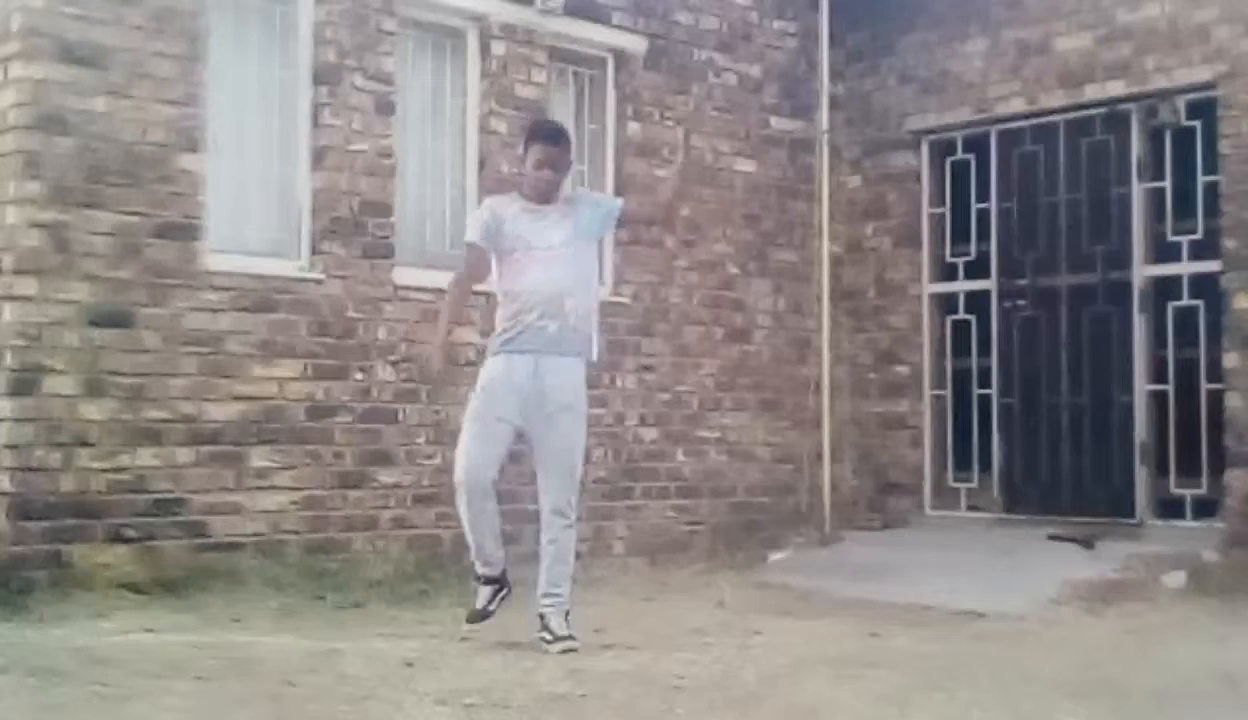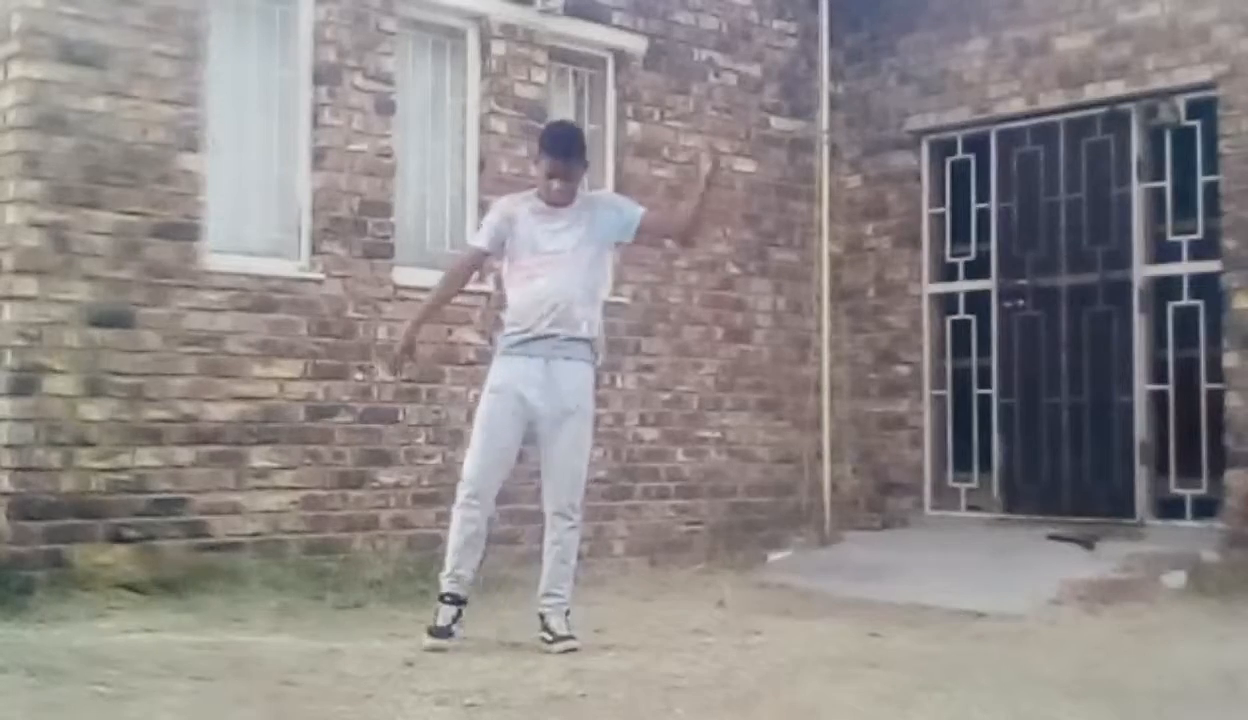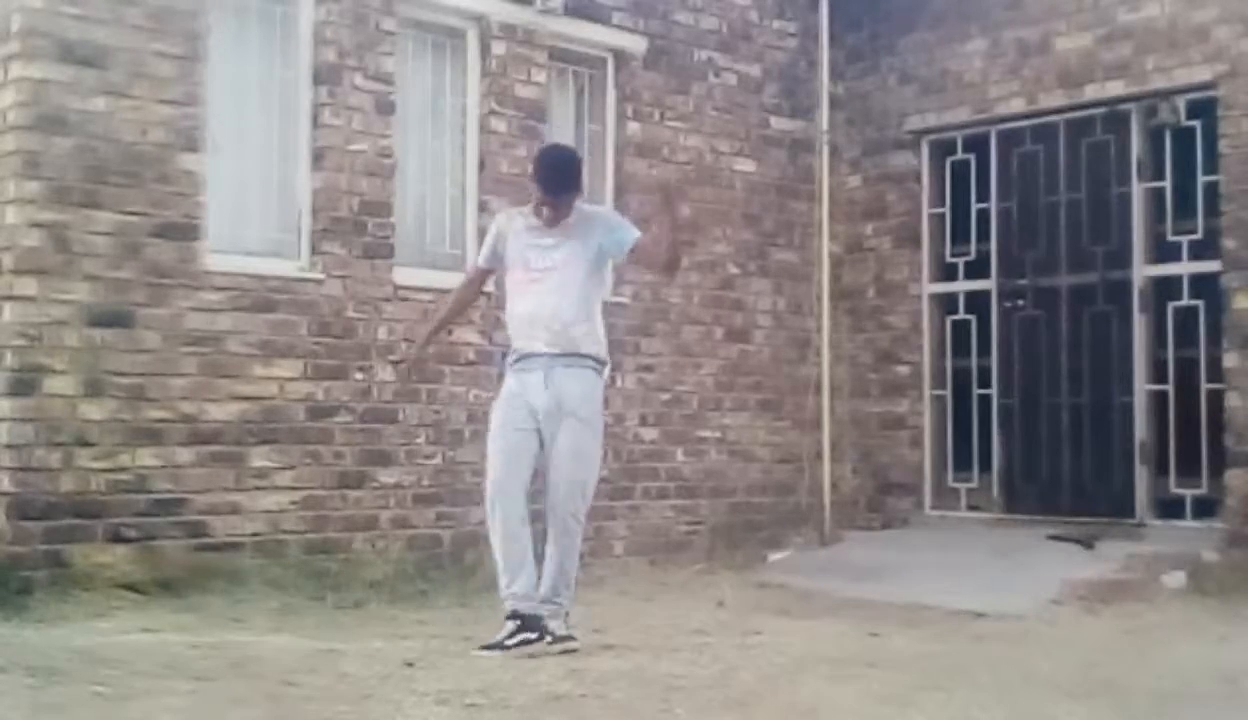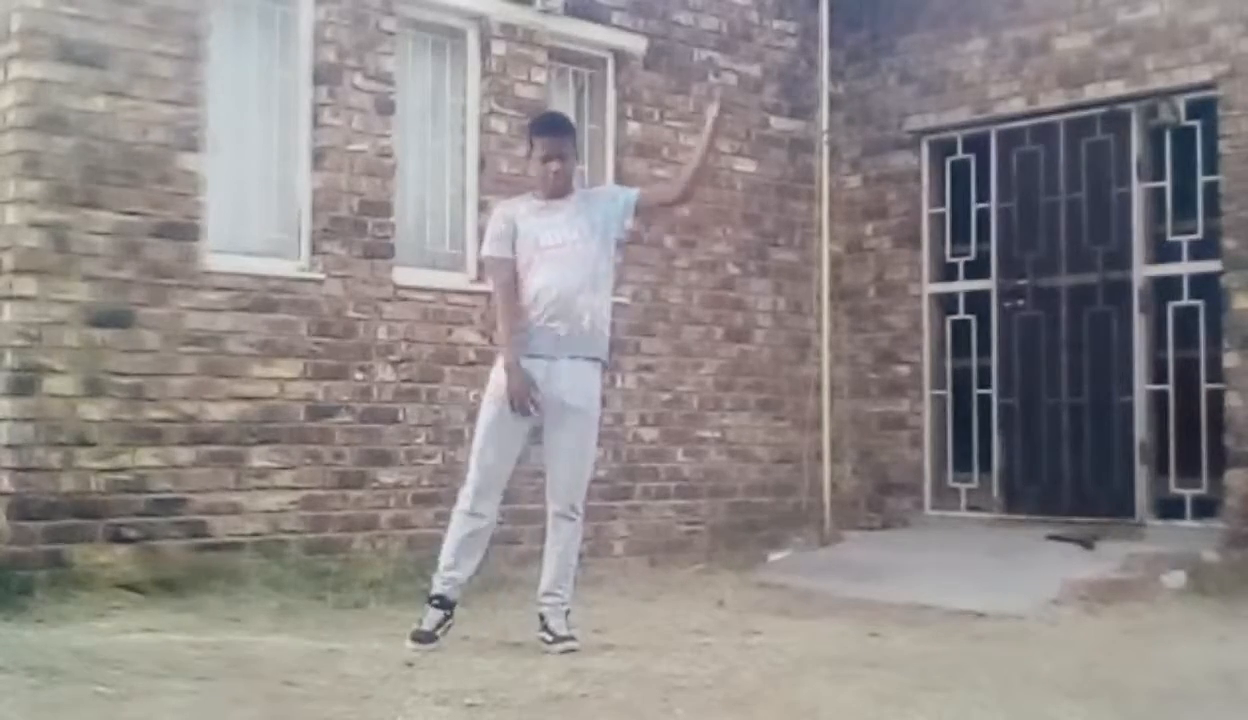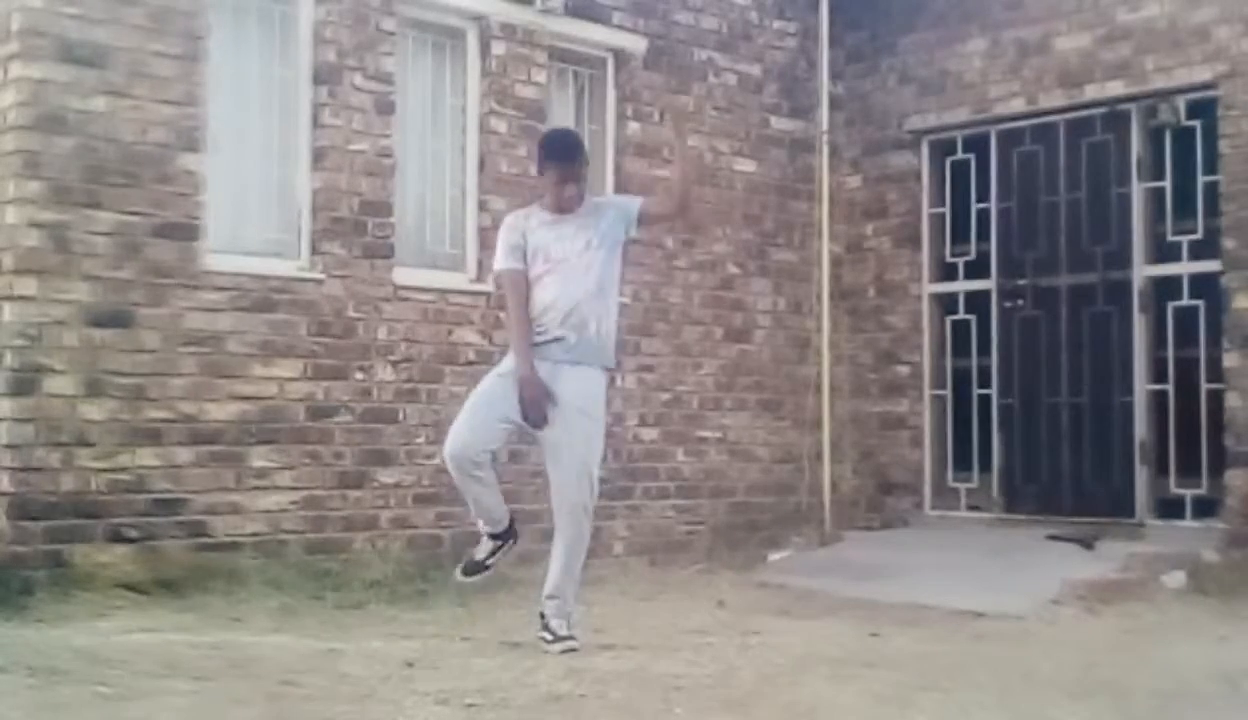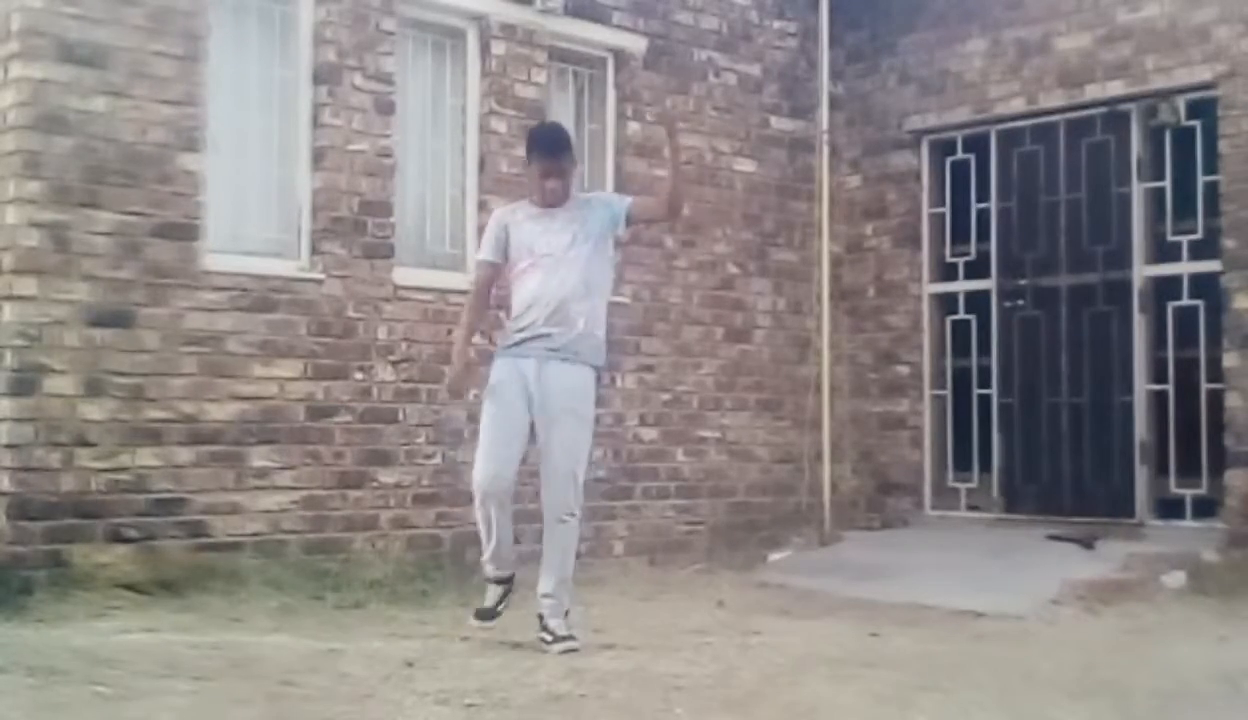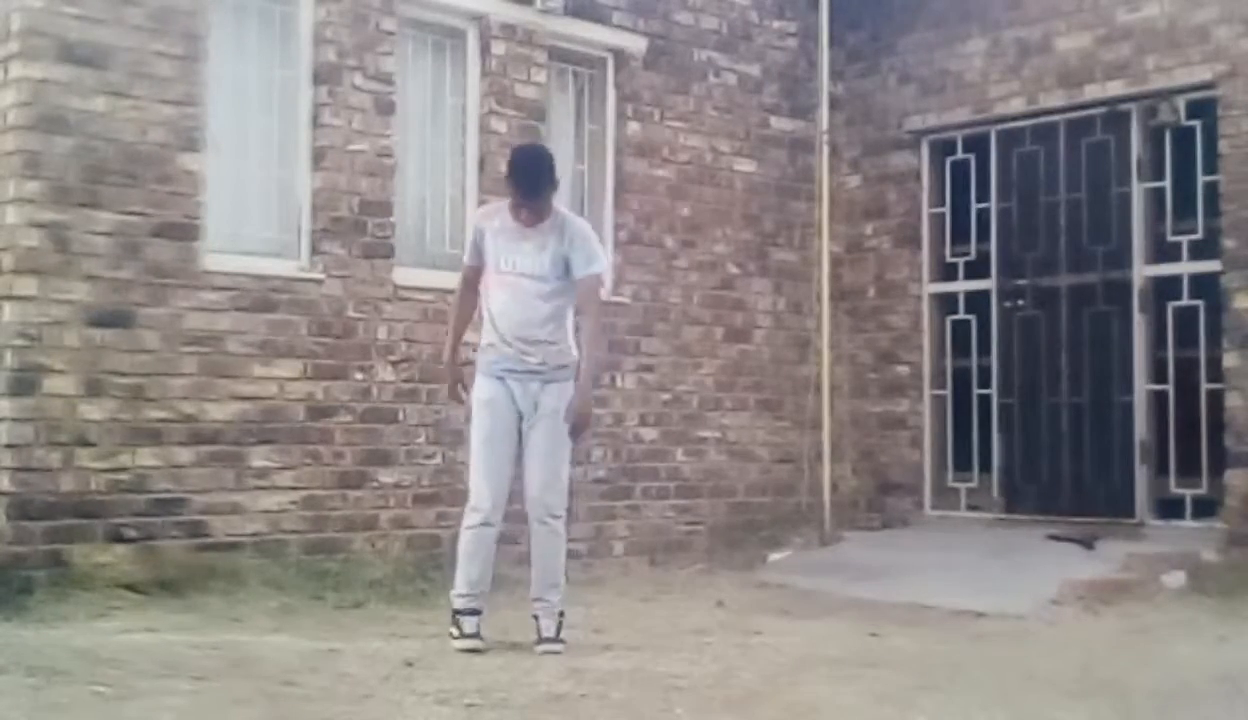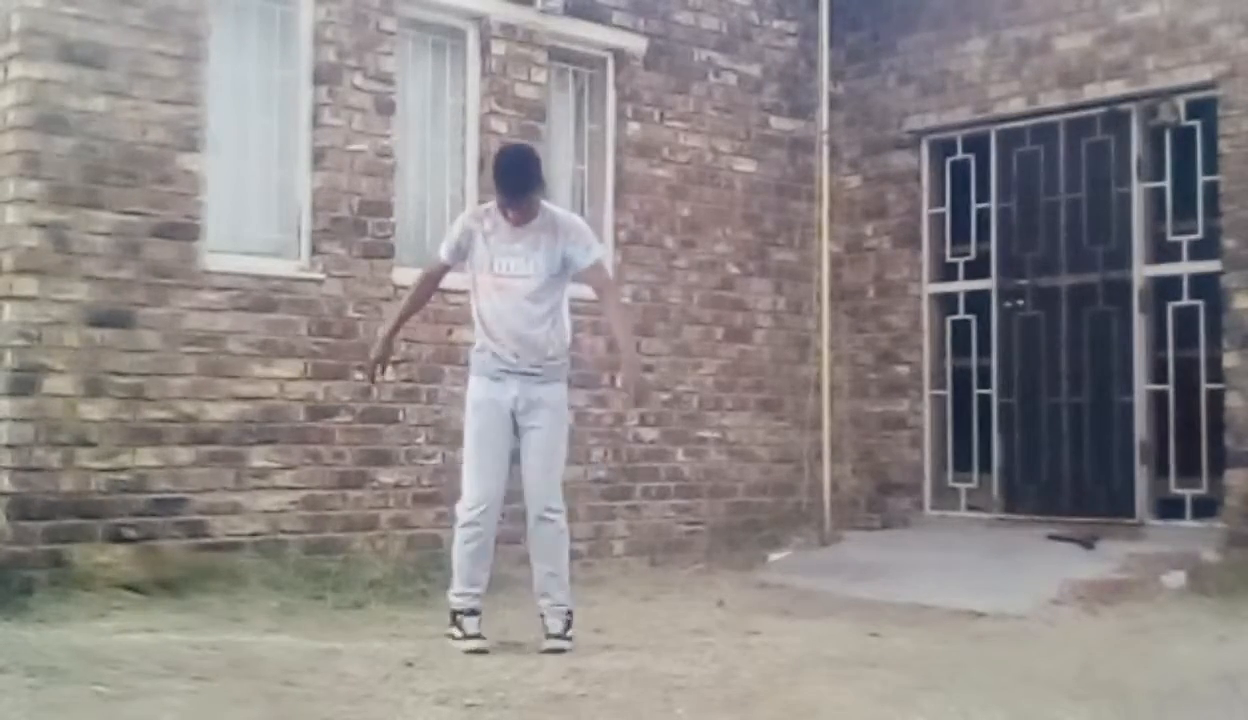
dt=0.5s
person 1, frame 1
left shoulder: (589, 208)
right shoulder: (496, 212)
left elbow: (657, 211)
right elbow: (471, 274)
left wrist: (683, 160)
right wrist: (443, 332)
left hip: (566, 364)
right hip: (508, 360)
left knee: (560, 497)
right knee: (472, 473)
left ankle: (553, 610)
right ankle: (491, 573)
person 1, frame 2
left shoulder: (607, 211)
right shoulder: (508, 211)
left elbow: (680, 230)
right elbow: (464, 268)
left wrist: (704, 182)
right wrist: (415, 324)
left hip: (572, 369)
right hip: (513, 364)
left knee: (564, 500)
right knee: (478, 482)
left ankle: (554, 610)
right ankle: (453, 595)
person 1, frame 3
left shoulder: (602, 225)
right shoulder: (507, 226)
left elbow: (666, 263)
right elbow: (473, 286)
left wrist: (668, 212)
right wrist: (427, 337)
left hip: (578, 378)
right hip: (522, 376)
left knee: (569, 505)
right knee: (502, 491)
left ankle: (554, 612)
right ankle: (522, 612)
person 1, frame 4
left shoulder: (606, 204)
right shoulder: (508, 215)
left elbow: (678, 193)
right elbow: (504, 295)
left wrist: (709, 129)
right wrist: (512, 366)
left hip: (579, 370)
right hip: (520, 364)
left knee: (567, 501)
right knee: (481, 487)
left ankle: (553, 612)
right ankle: (442, 599)
person 1, frame 5
left shoulder: (612, 213)
right shoulder: (519, 226)
left elbow: (677, 206)
right elbow: (517, 305)
left wrist: (680, 142)
right wrist: (526, 375)
left hip: (583, 373)
right hip: (527, 363)
left knee: (576, 499)
right knee: (461, 448)
left ankle: (556, 612)
right ankle: (497, 528)
person 1, frame 6
left shoulder: (602, 210)
right shoulder: (507, 220)
left elbow: (668, 209)
right elbow: (482, 289)
left wrist: (671, 145)
right wrist: (460, 350)
left hip: (574, 367)
right hip: (514, 361)
left knee: (564, 496)
right knee: (490, 479)
left ankle: (553, 611)
right ankle: (498, 572)
person 1, frame 7
left shoulder: (575, 234)
right shoulder: (486, 222)
left elbow: (590, 312)
right elbow: (468, 288)
left wrist: (585, 388)
right wrist: (450, 355)
left hip: (553, 380)
right hip: (495, 376)
left knee: (547, 504)
right knee: (485, 499)
left ankle: (548, 614)
right ankle: (466, 609)
person 1, frame 8
left shoulder: (569, 230)
right shoulder: (472, 225)
left elbow: (607, 292)
right elbow: (431, 280)
left wrist: (628, 355)
right wrist: (388, 337)
left hip: (547, 382)
right hip: (490, 378)
left knee: (546, 501)
right knee: (480, 497)
left ankle: (554, 613)
right ankle: (465, 609)
